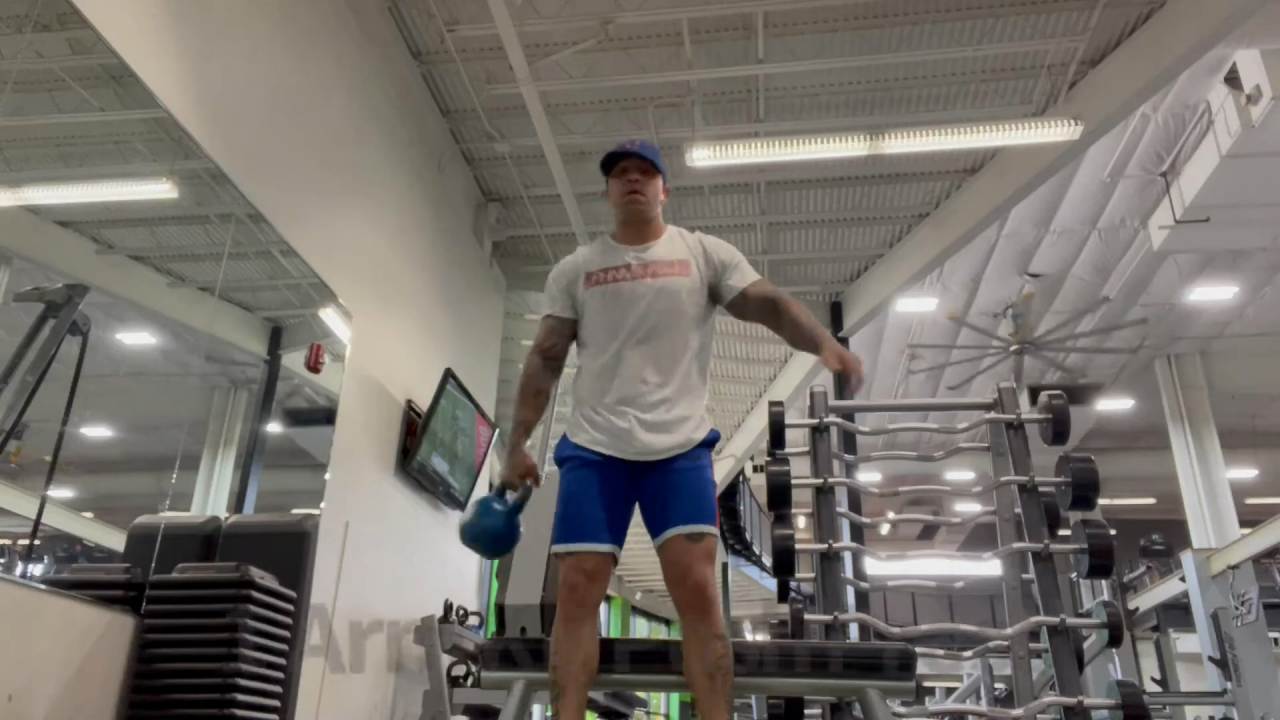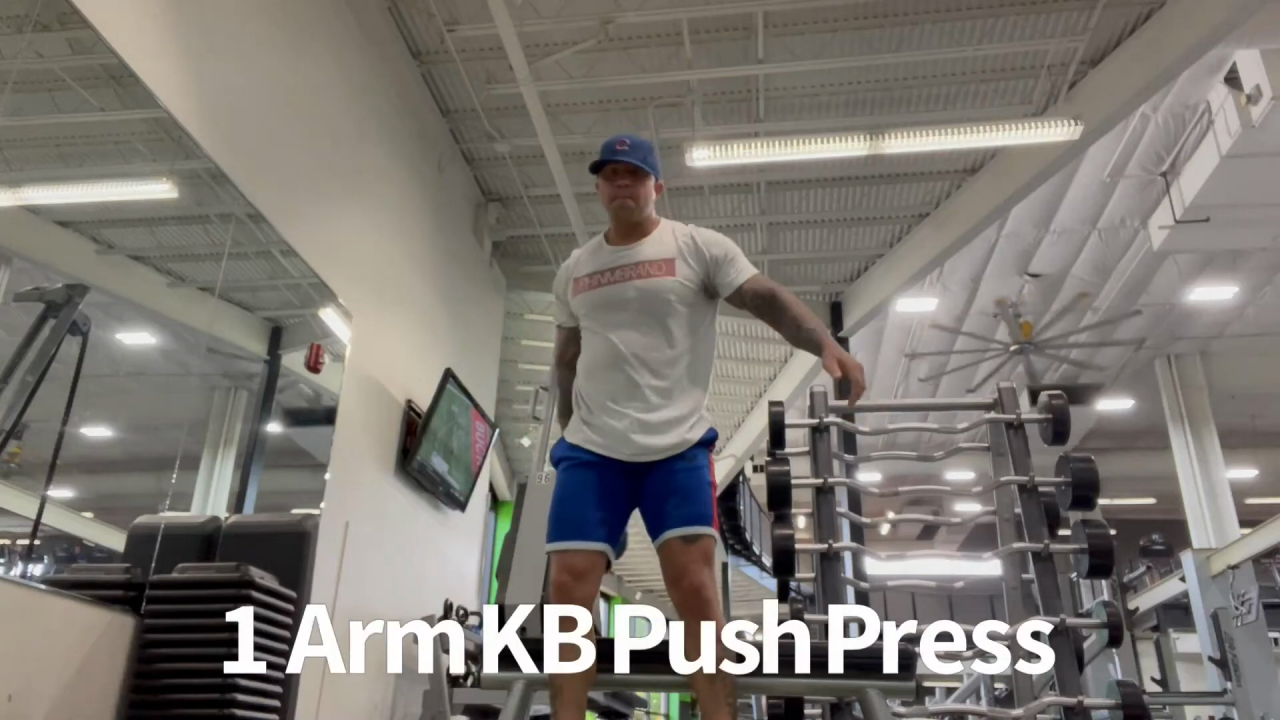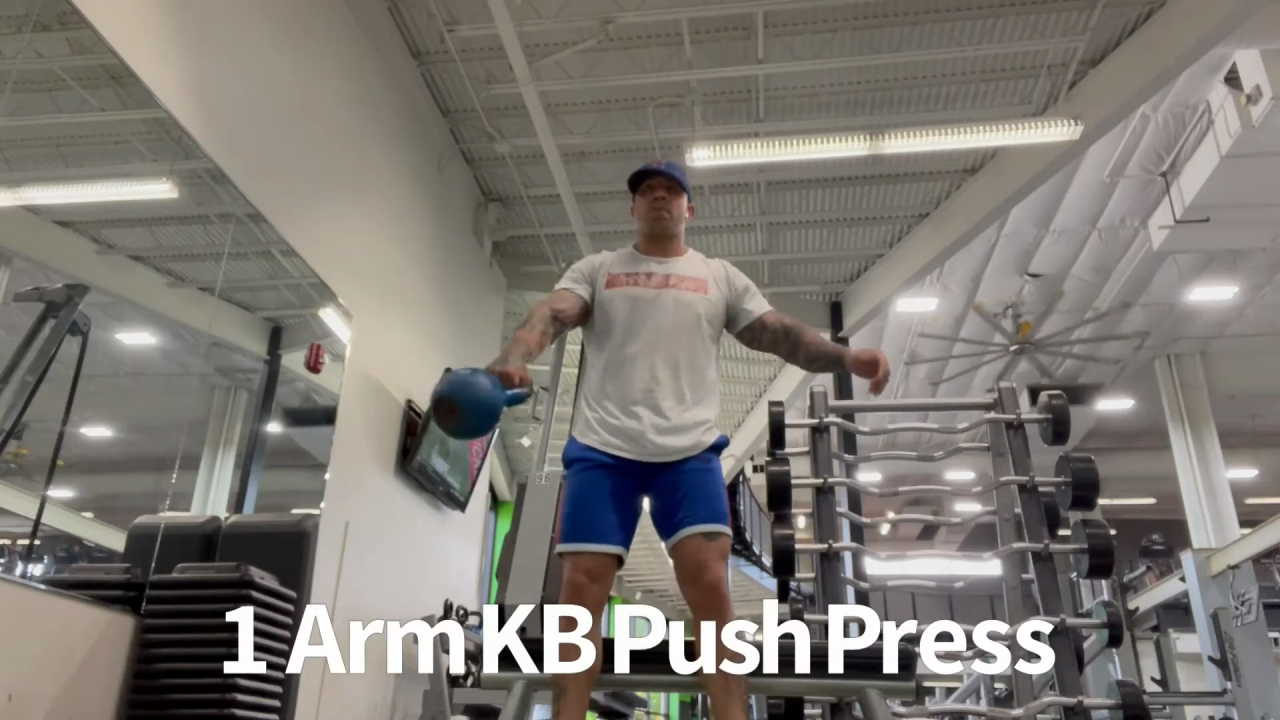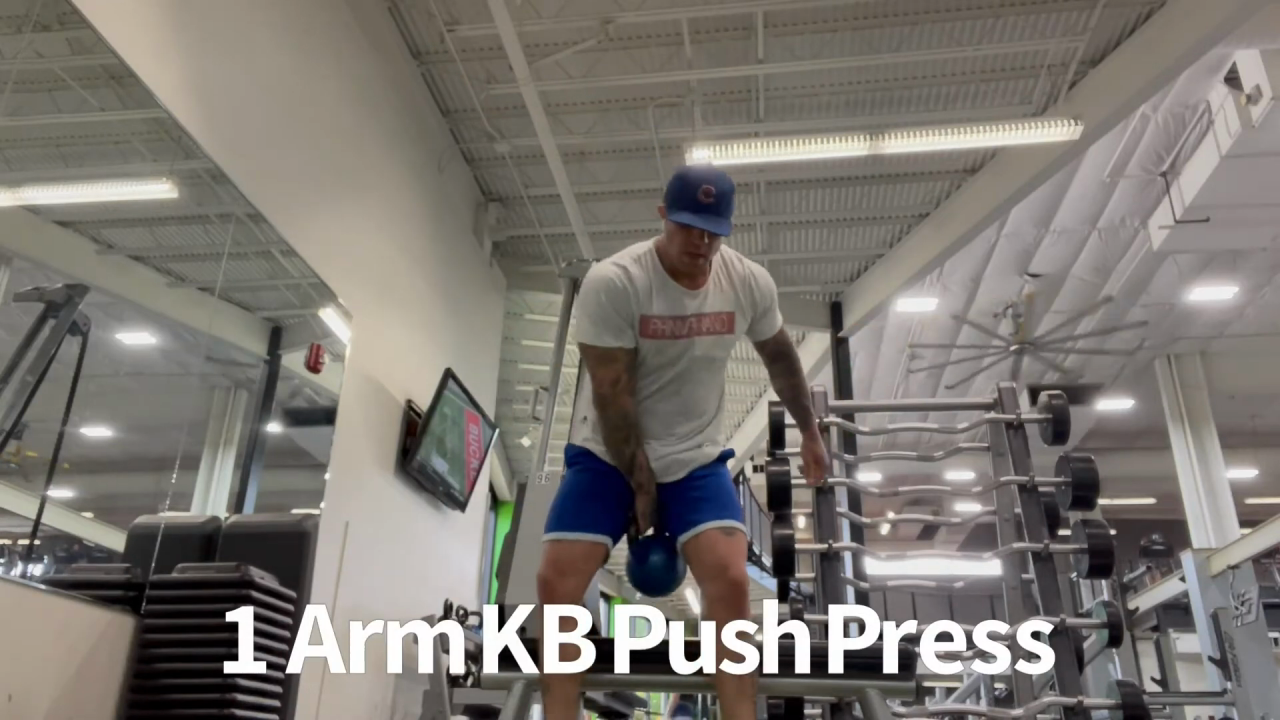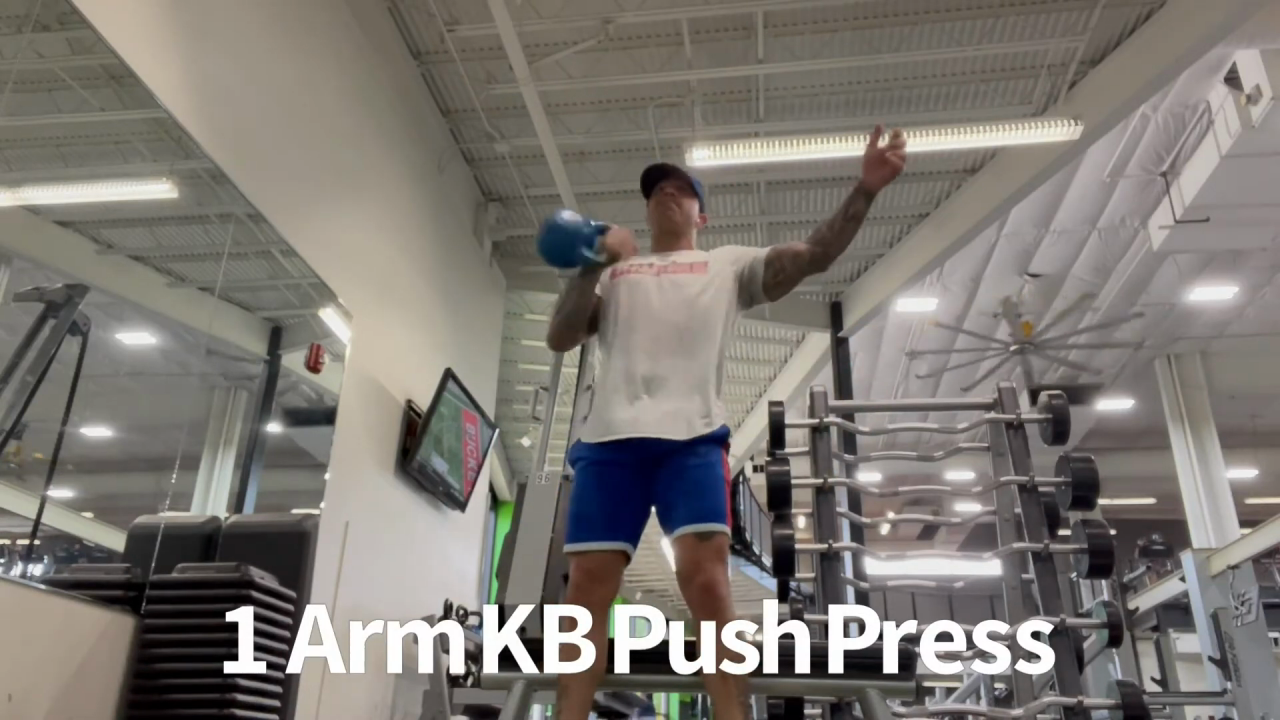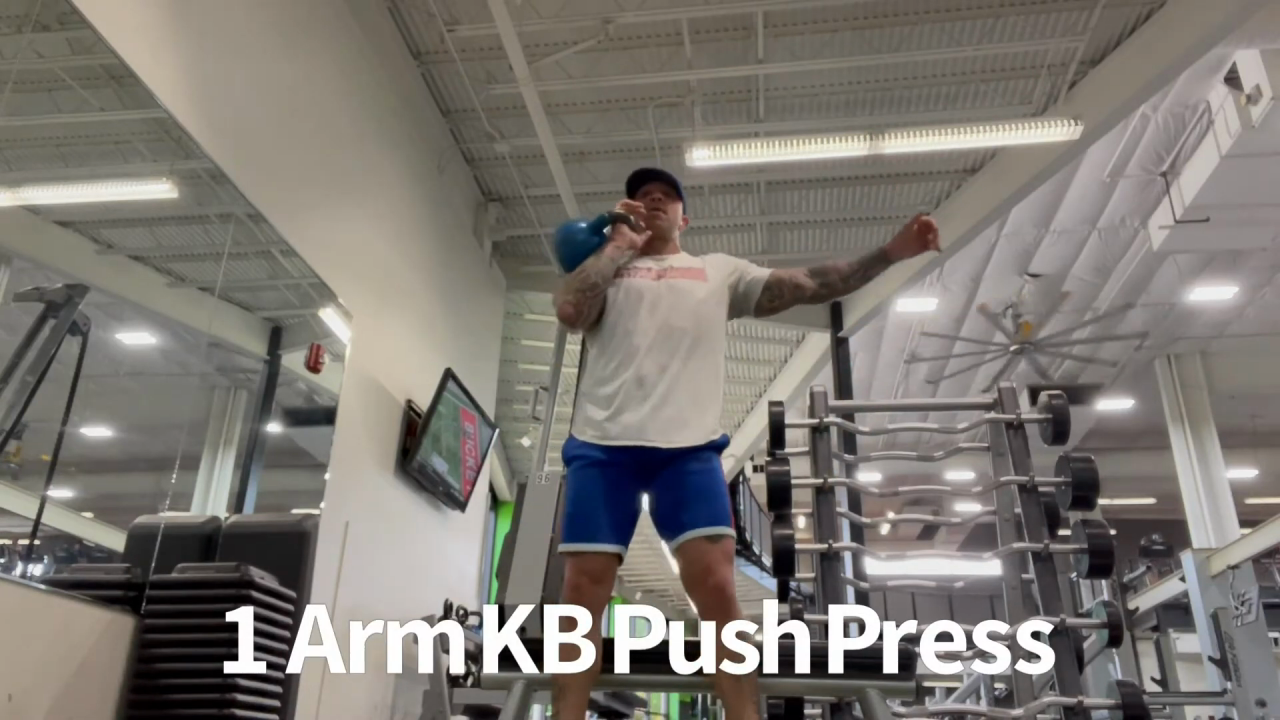
dt=0.7s
person 1, frame 1
left shoulder: (706, 253)
right shoulder: (575, 268)
left elbow: (771, 304)
right elbow: (544, 357)
left wrist: (823, 341)
right wrist: (515, 446)
left hip: (680, 447)
right hip: (593, 448)
left knee: (697, 588)
right knee: (578, 590)
person 1, frame 2
left shoulder: (700, 247)
right shoulder: (573, 271)
left elbow: (770, 301)
left wrist: (827, 344)
right wrist: (575, 434)
left hip: (678, 447)
right hip: (590, 451)
left knee: (695, 588)
right knee: (568, 589)
person 1, frame 3
left shoulder: (721, 278)
right shoulder: (595, 269)
left elbow: (780, 335)
right elbow: (549, 317)
left wrist: (847, 356)
right wrist: (512, 358)
left hip: (689, 451)
right hip: (603, 449)
left knee: (709, 587)
right knee: (581, 588)
person 1, frame 4
left shoulder: (750, 282)
right shoulder: (612, 282)
left elbow: (780, 356)
right elbow: (613, 398)
left wrist: (810, 432)
right wrist: (641, 490)
left hip: (697, 461)
right hip: (608, 457)
left knee: (730, 583)
right knee: (557, 584)
person 1, frame 5
left shoulder: (728, 265)
right shoulder: (610, 269)
left elbow: (812, 255)
right elbow: (560, 338)
left wrist: (867, 186)
right wrist: (590, 269)
left hip: (690, 438)
right hip: (608, 441)
left knee: (707, 585)
right knee: (587, 589)
person 1, frame 6
left shoulder: (719, 271)
right shoulder: (604, 270)
left elbow: (809, 285)
right elbow: (568, 311)
left wrist: (891, 251)
right wrist: (618, 245)
left hip: (688, 445)
right hip: (602, 444)
left knee: (717, 589)
right knee: (582, 591)
